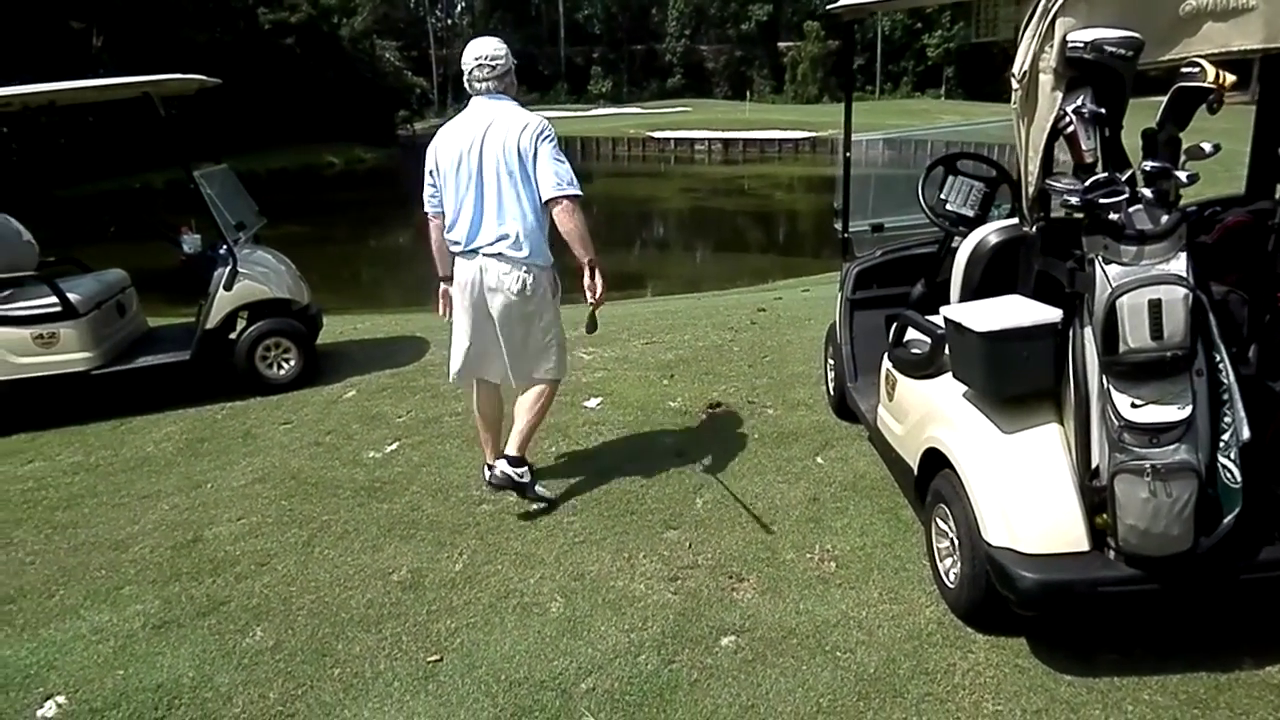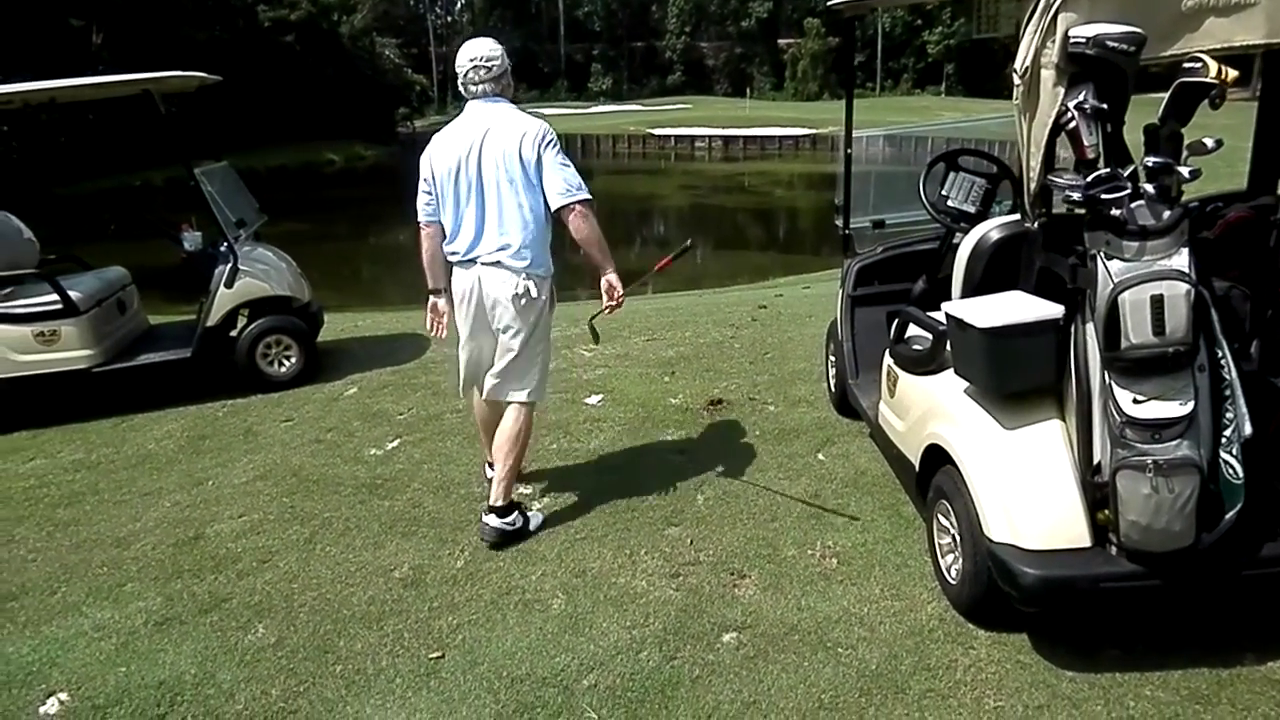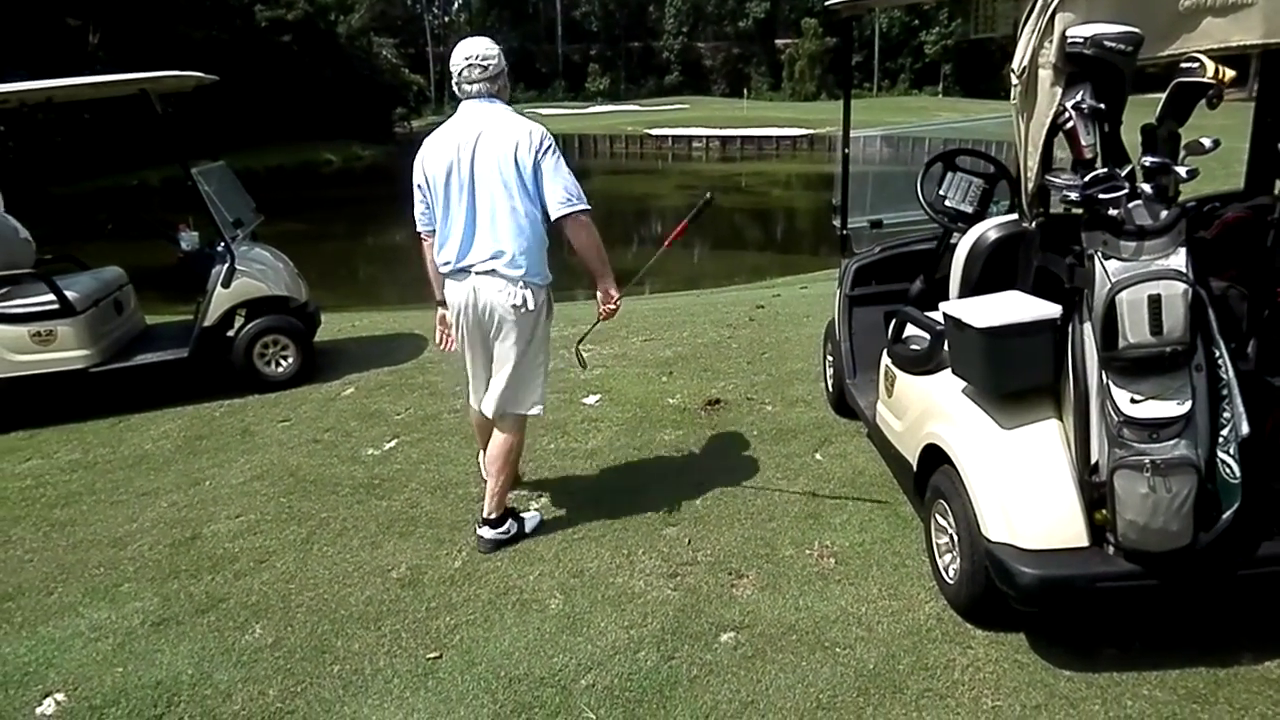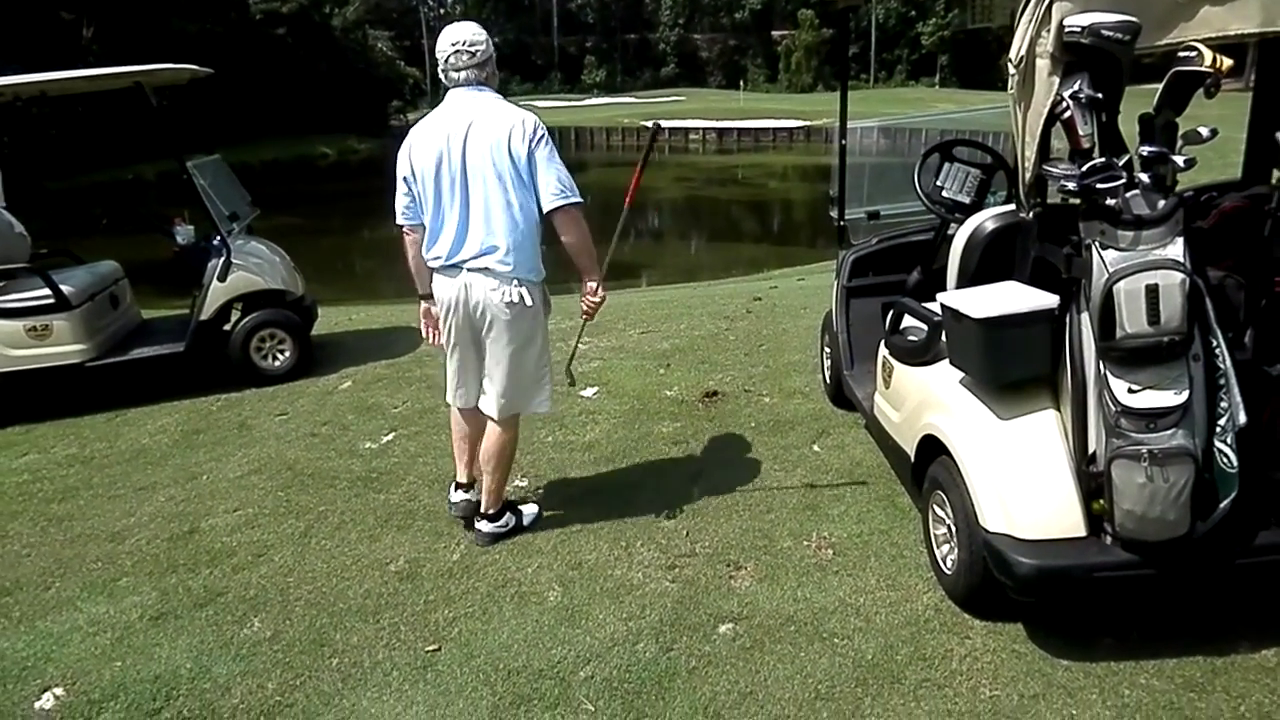
dt=0.2s
person 1, frame 1
left shoulder: (444, 137)
right shoulder: (530, 126)
left elbow: (435, 219)
right elbow: (562, 204)
left wrist: (446, 278)
right wrist: (589, 264)
left hip: (468, 270)
right hip: (520, 269)
left knee: (484, 374)
right knee: (543, 372)
left ankle: (493, 463)
right ankle: (514, 459)
person 1, frame 2
left shoulder: (440, 143)
right shoulder: (531, 131)
left elbow: (430, 229)
right elbow: (574, 209)
left wrist: (437, 291)
right wrist: (608, 269)
left hip: (465, 279)
right hip: (520, 279)
left knee: (484, 381)
right knee: (520, 393)
left ankle: (495, 464)
right ankle: (500, 508)
person 1, frame 3
left shoulder: (432, 146)
right shoulder: (528, 135)
left elbow: (429, 237)
right elbow: (573, 217)
left wrist: (443, 302)
right wrist: (605, 280)
left hip: (461, 287)
right hip: (516, 288)
left knee: (483, 393)
right knee: (511, 406)
left ankle: (492, 468)
right ankle: (494, 518)
person 1, frame 4
left shoulder: (419, 136)
right shoulder: (520, 124)
left elbow: (412, 230)
right elbow: (564, 211)
left wrist: (426, 297)
right wrist: (591, 277)
left hip: (449, 285)
right hip: (508, 284)
left knee: (463, 395)
right knee: (503, 404)
left ankle: (464, 486)
right ankle: (492, 513)
